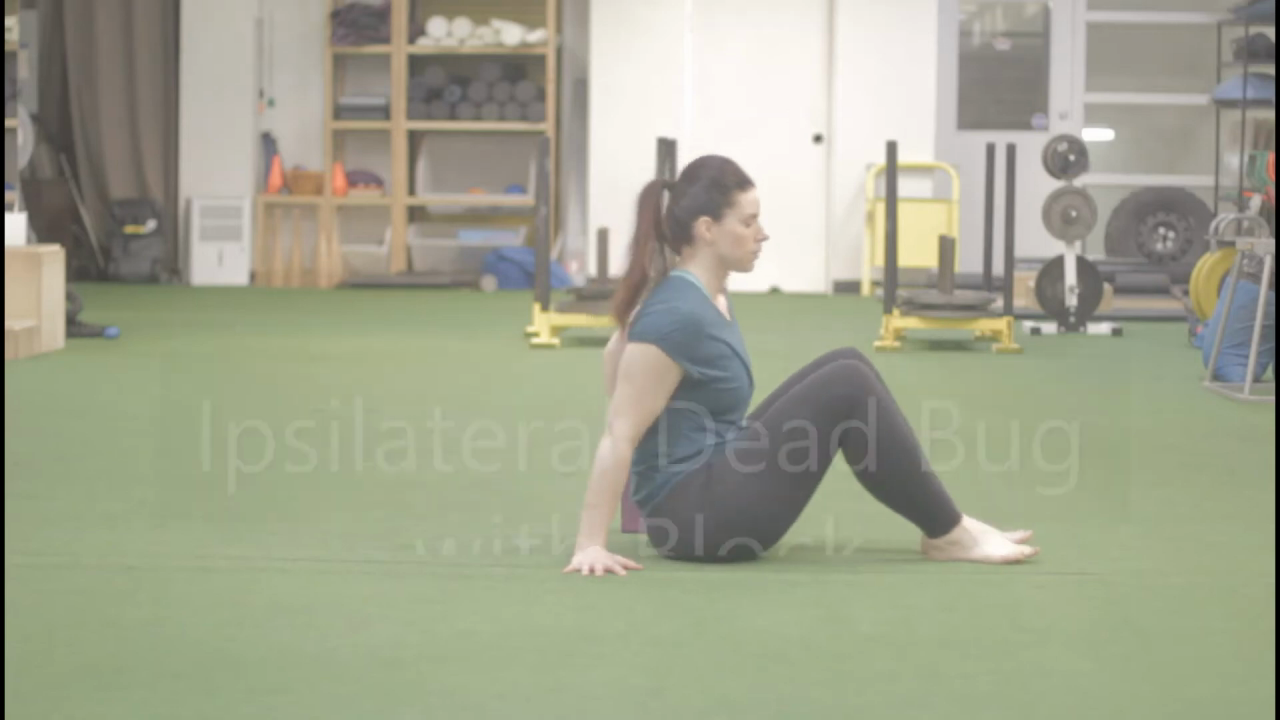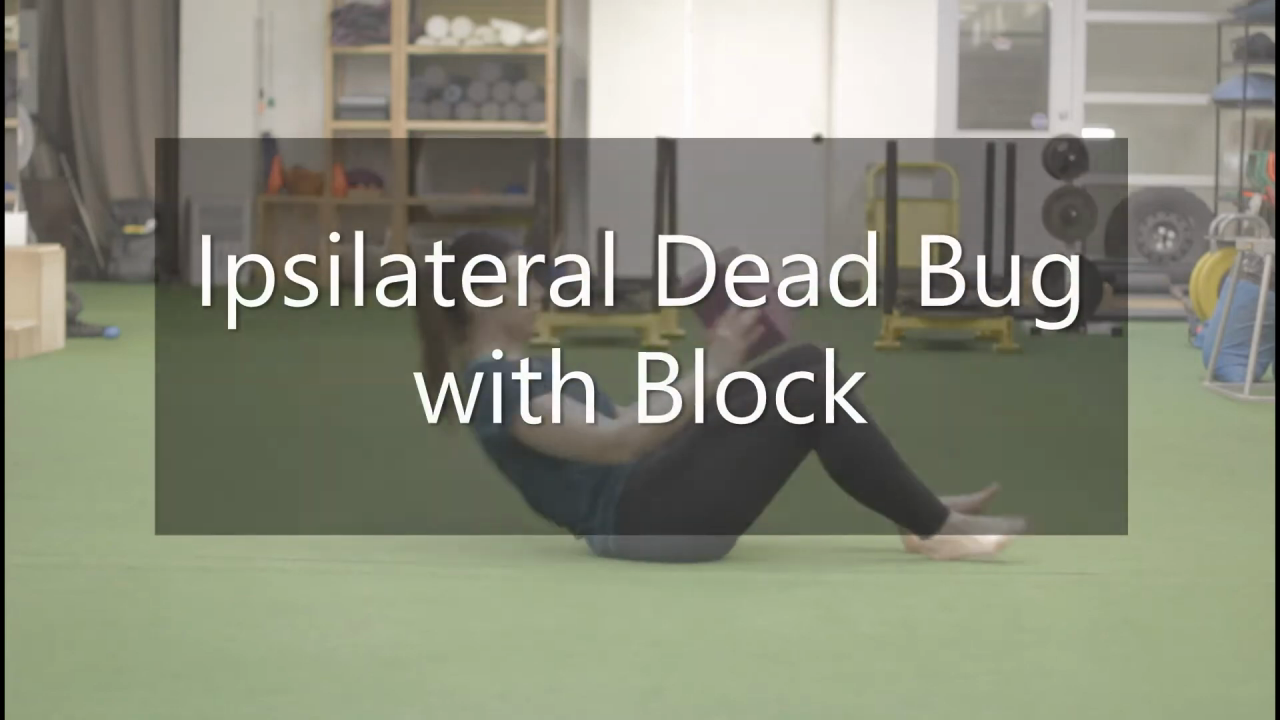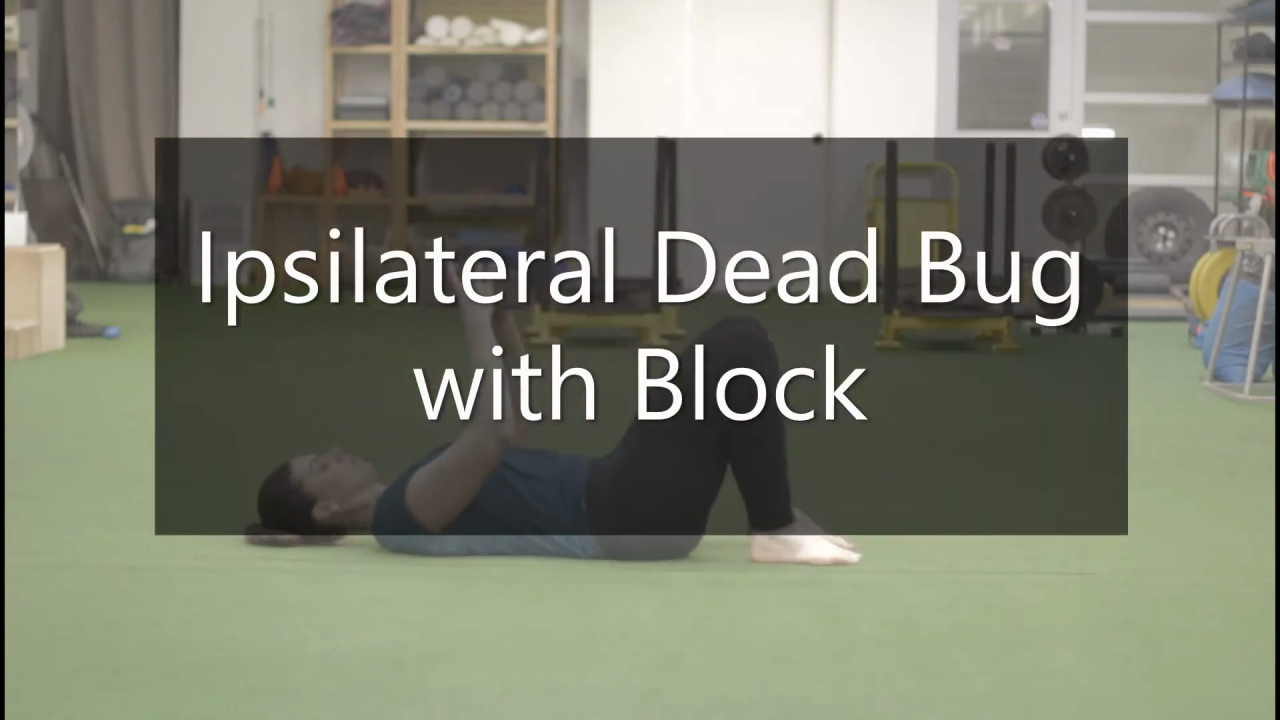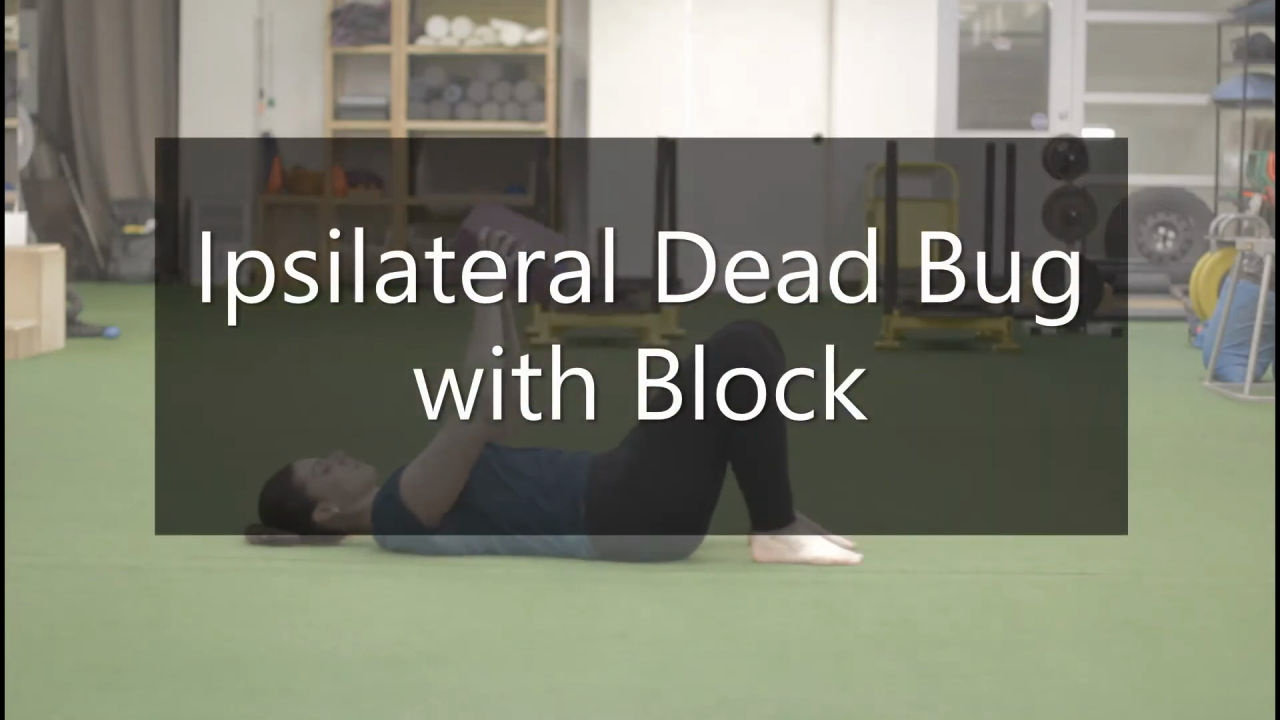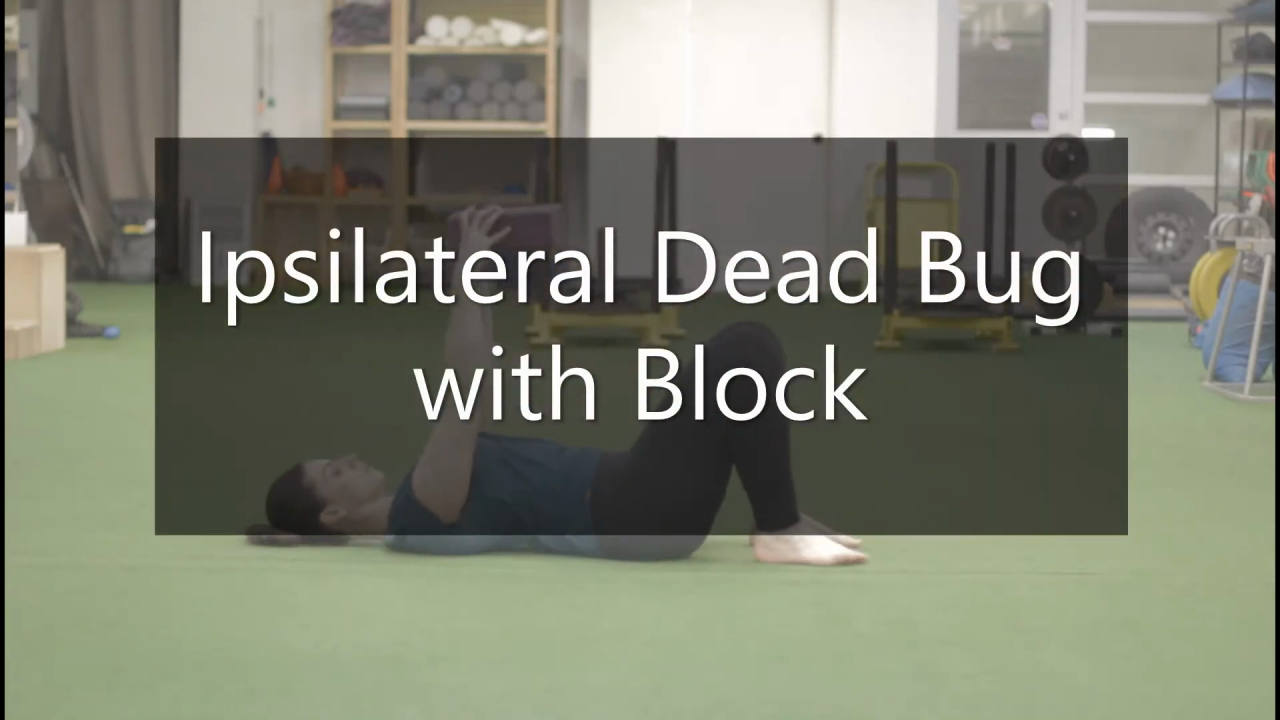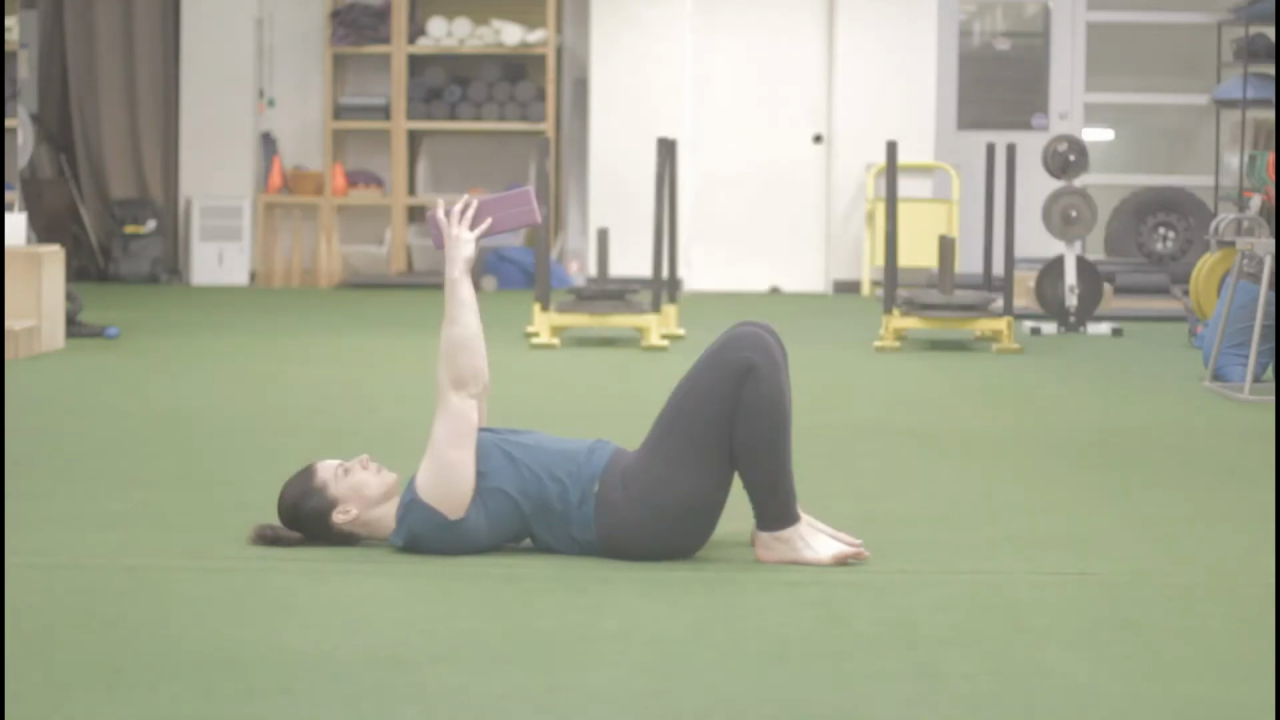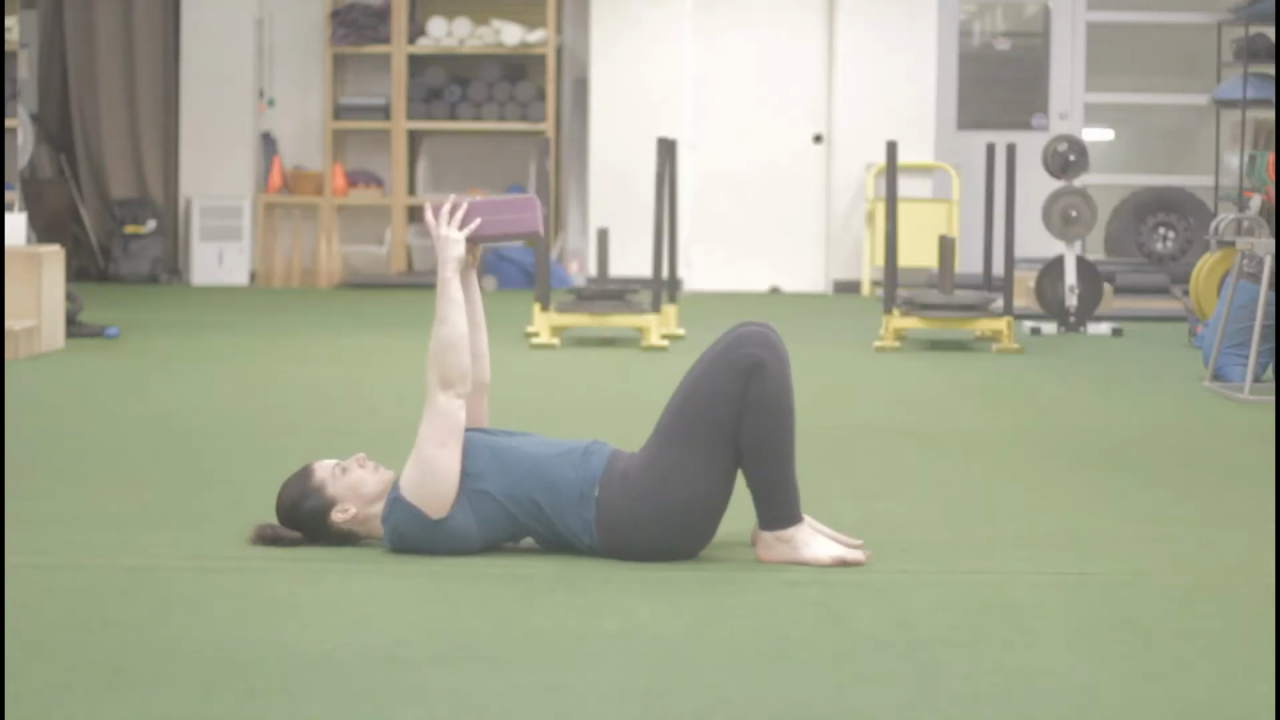
dt=0.7s
person 1, frame 1
left shoulder: (701, 293)
right shoulder: (679, 314)
left elbow: (616, 355)
right elbow: (618, 434)
right wrist: (590, 544)
left hip: (714, 482)
right hip: (696, 516)
left knee: (845, 367)
right knee: (847, 386)
left ankle: (945, 519)
right ankle: (947, 534)
person 1, frame 2
left shoulder: (519, 373)
right shoulder: (499, 389)
left elbow: (621, 420)
right elbow: (619, 443)
left wrist: (711, 363)
right wrist: (716, 366)
left hip: (658, 493)
right hip: (651, 526)
left knee: (803, 367)
right knee: (807, 393)
left ankle: (925, 515)
right ankle: (933, 529)
person 1, frame 3
left shoulder: (418, 493)
right shoulder: (405, 516)
left elbow: (516, 413)
right elbow: (494, 430)
left wrist: (500, 315)
right wrist: (475, 322)
left hip: (615, 499)
right hip: (631, 521)
left knee: (737, 339)
right knee: (738, 347)
left ankle: (778, 518)
right ankle: (776, 529)
person 1, frame 4
left shoulder: (420, 493)
right shoulder: (403, 514)
left elbow: (504, 393)
right elbow: (477, 409)
left wrist: (501, 289)
right wrist: (486, 293)
left hip: (620, 497)
right hip: (633, 518)
left knee: (746, 342)
right knee: (743, 353)
left ankle: (778, 516)
right ankle: (776, 529)
person 1, frame 5
left shoulder: (422, 498)
right shoulder: (418, 519)
right wrist: (470, 271)
left hip: (625, 494)
right hip: (638, 517)
left knee: (747, 342)
right knee: (744, 355)
left ankle: (782, 520)
right ankle: (780, 531)
person 1, frame 6
left shoulder: (430, 496)
right shoulder: (423, 519)
left elbow: (474, 389)
right elbow: (457, 390)
left wrist: (465, 274)
right wrist: (455, 270)
left hip: (633, 493)
right hip: (643, 513)
left knee: (750, 345)
right knee: (748, 350)
left ankle: (779, 514)
right ankle: (780, 533)
person 1, frame 7
left shoulder: (426, 497)
right shoulder: (414, 517)
left elbow: (473, 386)
right elbow: (447, 390)
left wrist: (467, 273)
right wrist: (446, 269)
left hip: (630, 491)
right hip: (643, 513)
left knee: (753, 344)
right knee: (753, 352)
left ankle: (780, 516)
right ankle: (782, 532)
